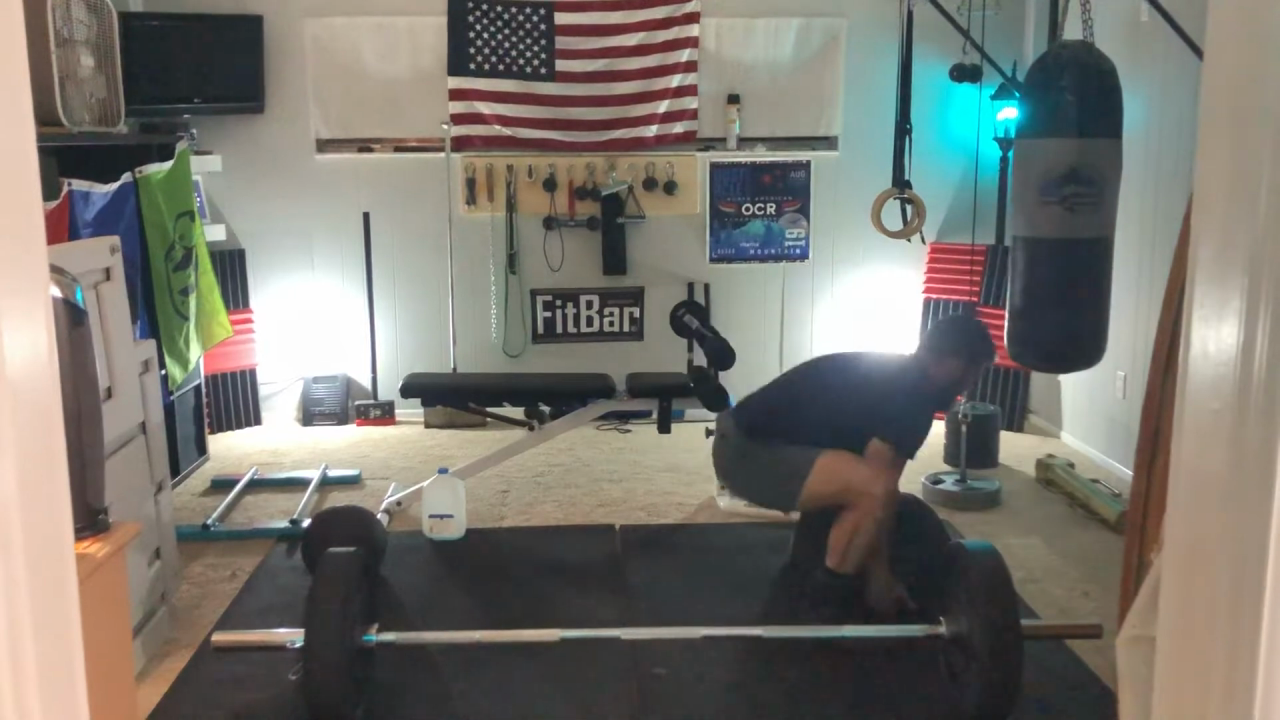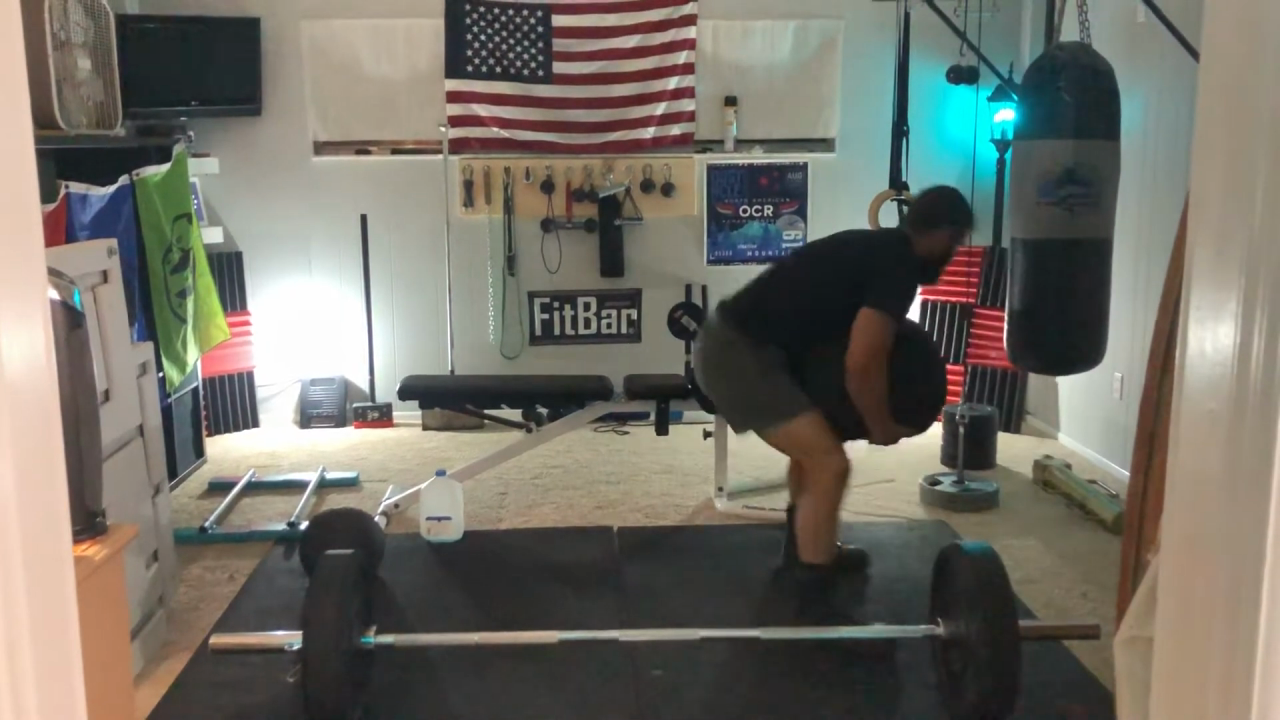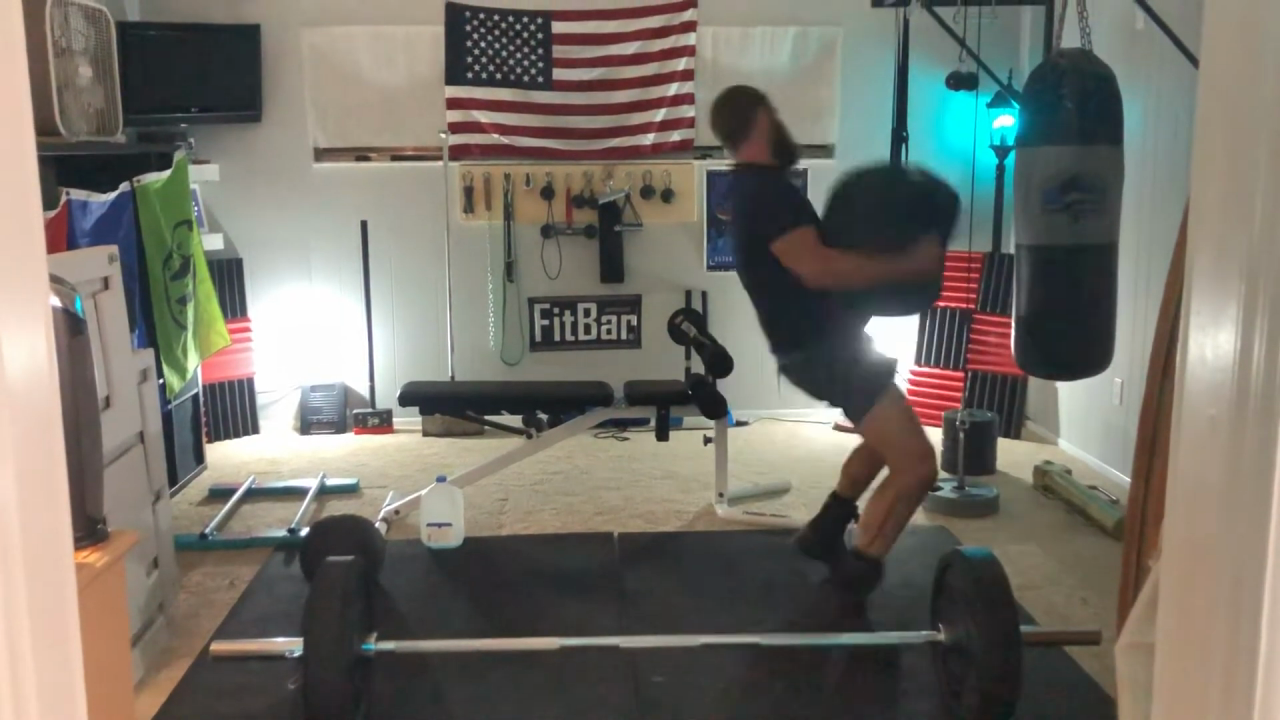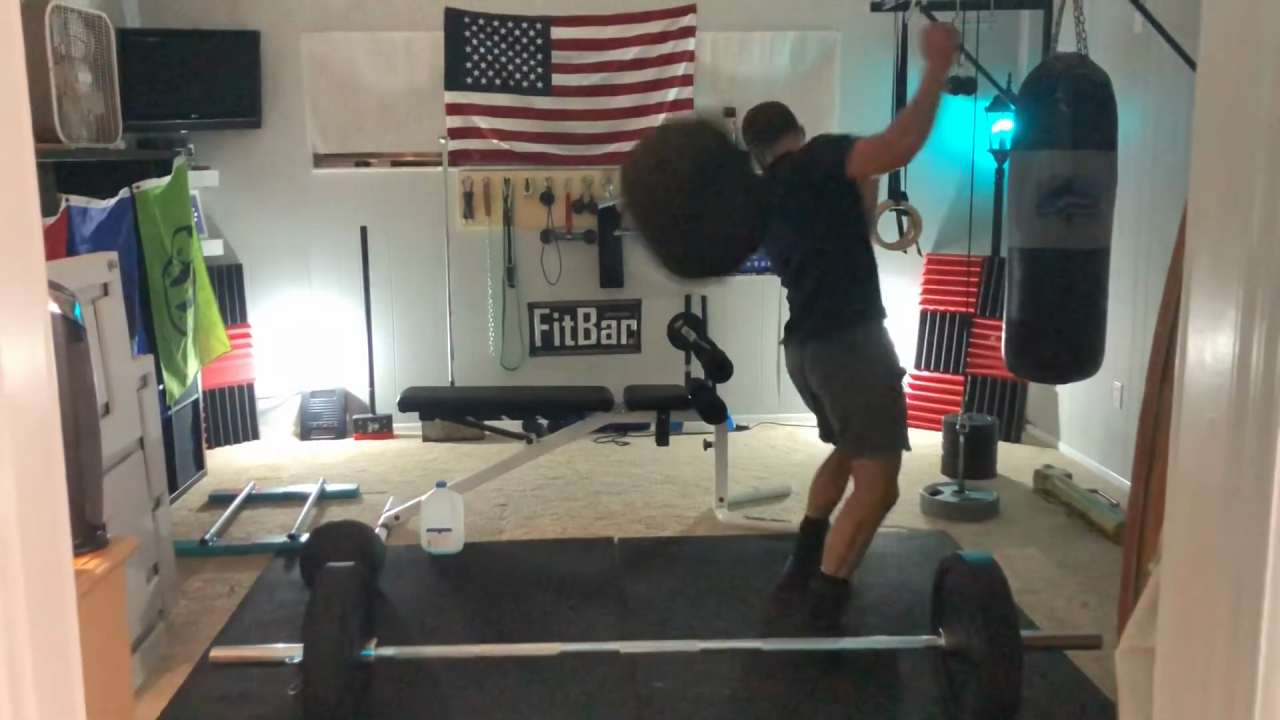
dt=0.7s
person 1, frame 1
left shoulder: (892, 372)
right shoulder: (910, 402)
left elbow: (860, 472)
right elbow: (877, 487)
right wrist: (880, 579)
left hip: (743, 436)
right hip: (748, 452)
right knee: (874, 489)
left ankle: (818, 566)
right ankle: (828, 606)
person 1, frame 2
left shoulder: (875, 249)
right shoulder: (898, 268)
right elbow: (861, 362)
right wrist: (881, 425)
left hip: (735, 340)
right hip: (739, 354)
left knee: (812, 443)
right knee: (828, 464)
left ankle: (803, 545)
person 1, frame 3
left shoulder: (758, 188)
right shoulder: (766, 194)
right elbow: (820, 271)
right wrist: (908, 264)
left hip: (821, 345)
right hip: (829, 346)
left knee: (886, 436)
right knee: (915, 464)
left ankle: (825, 531)
right ankle: (850, 582)
person 1, frame 4
left shoulder: (773, 195)
right shoulder: (818, 162)
right elbow: (899, 147)
left wrist: (858, 194)
right wrist: (936, 69)
left hip: (807, 343)
right hip: (847, 342)
left knee: (851, 452)
right knee: (877, 484)
left ankle: (805, 562)
right ankle: (822, 608)
